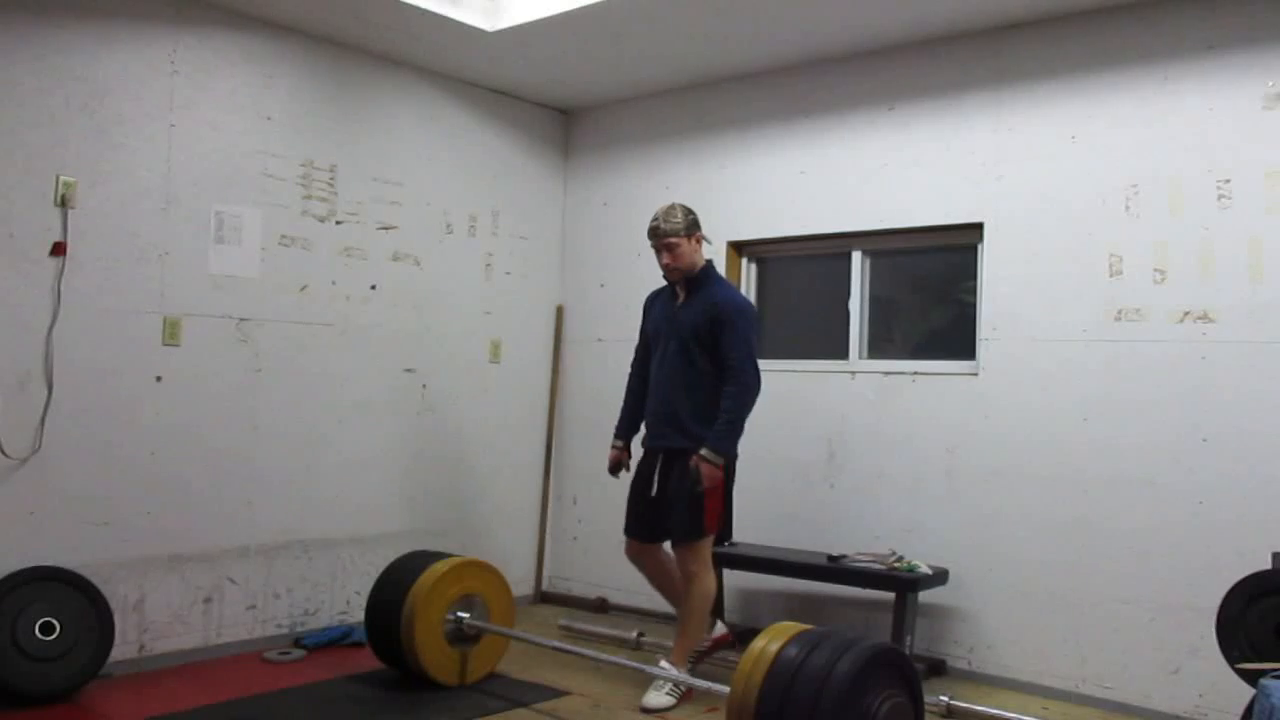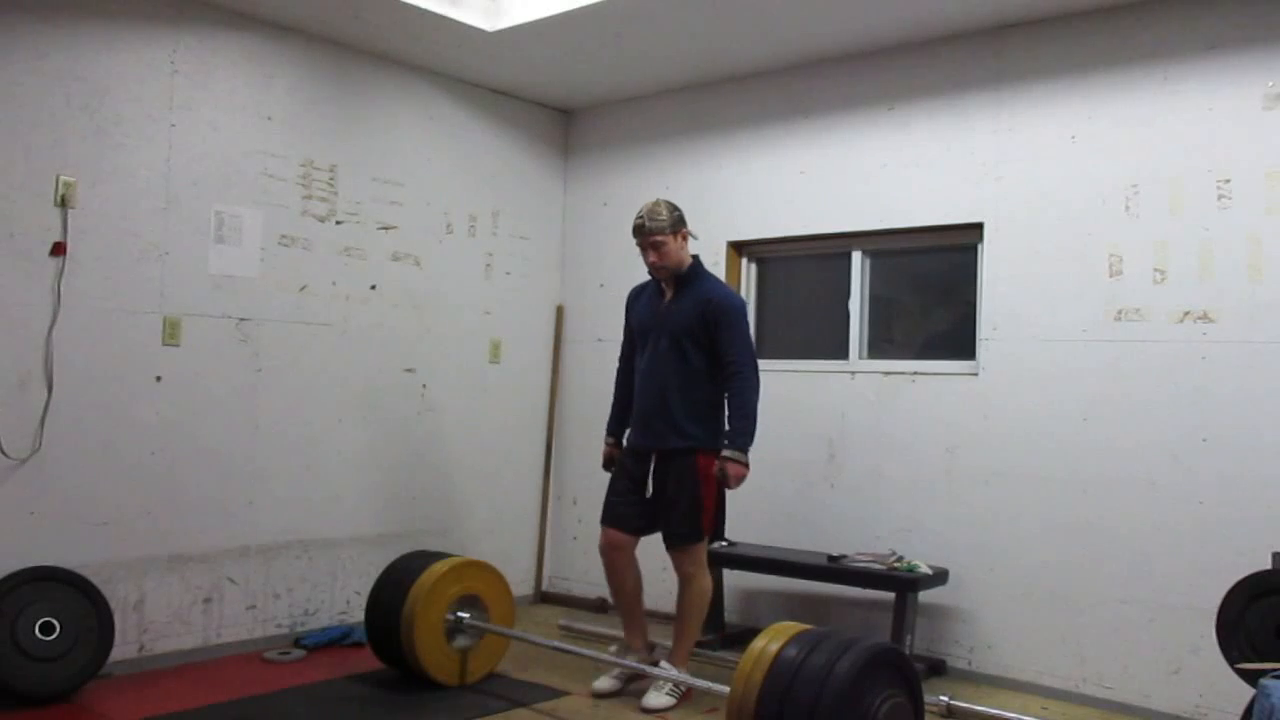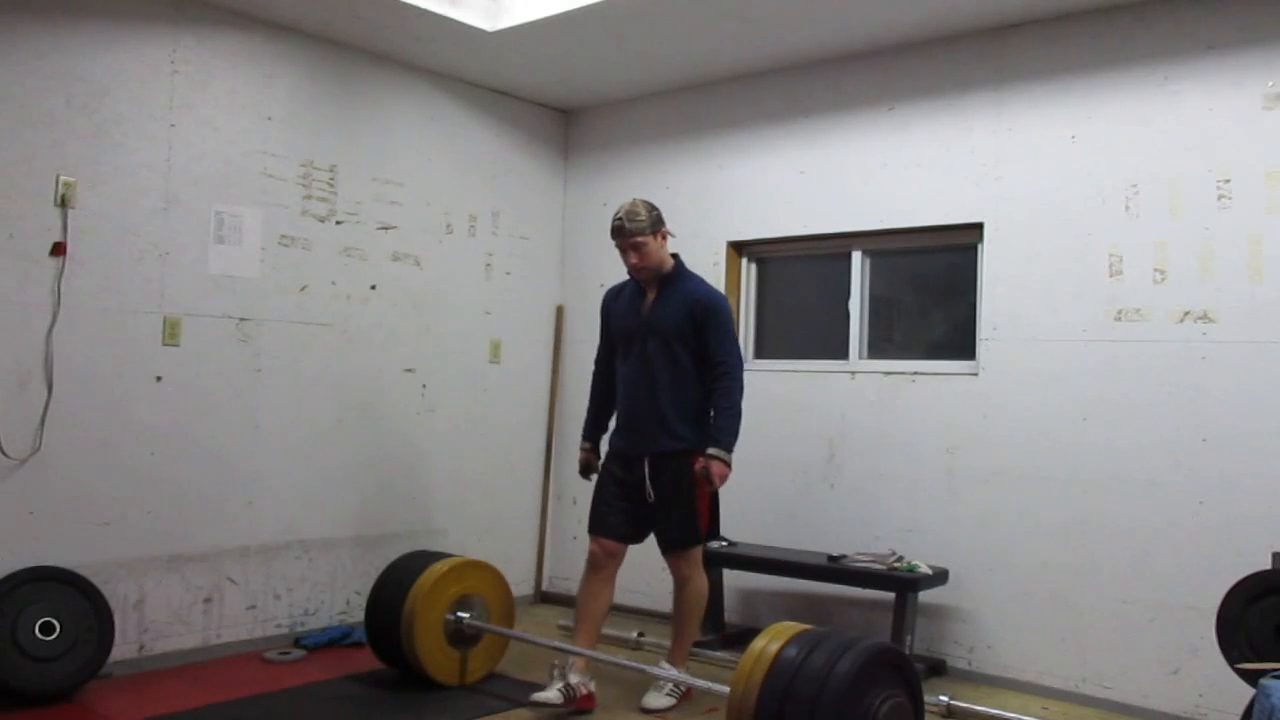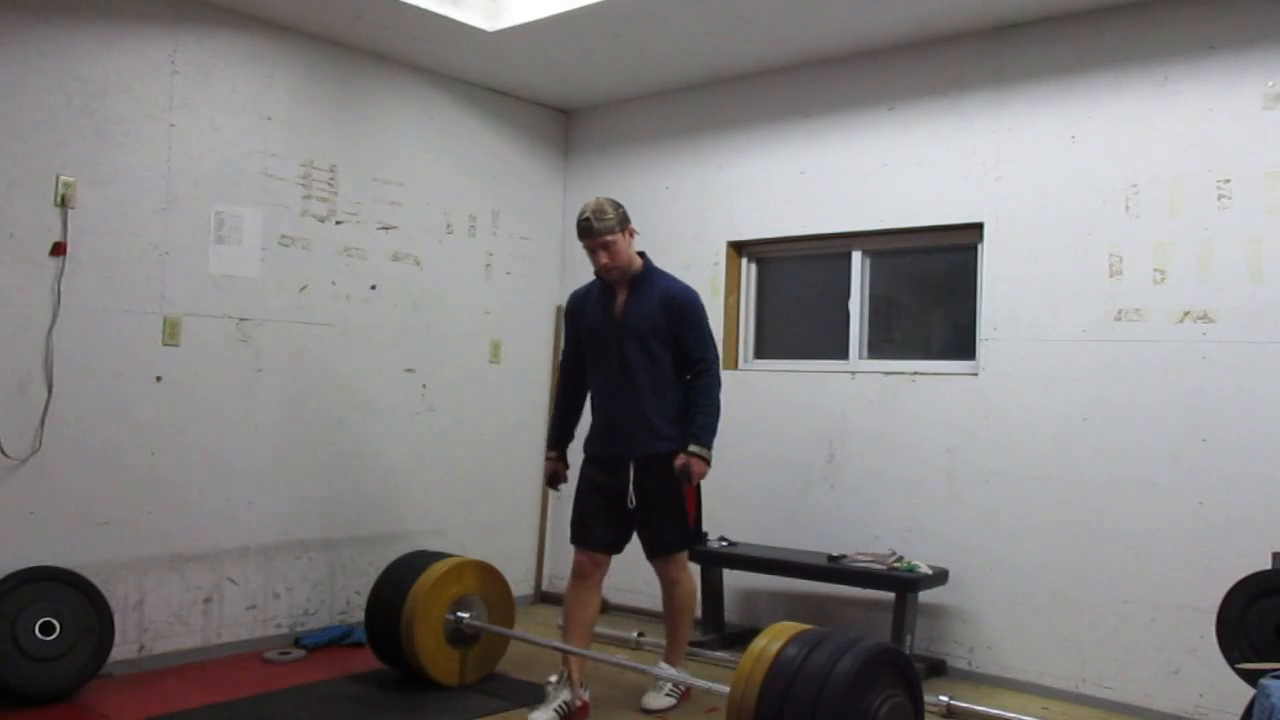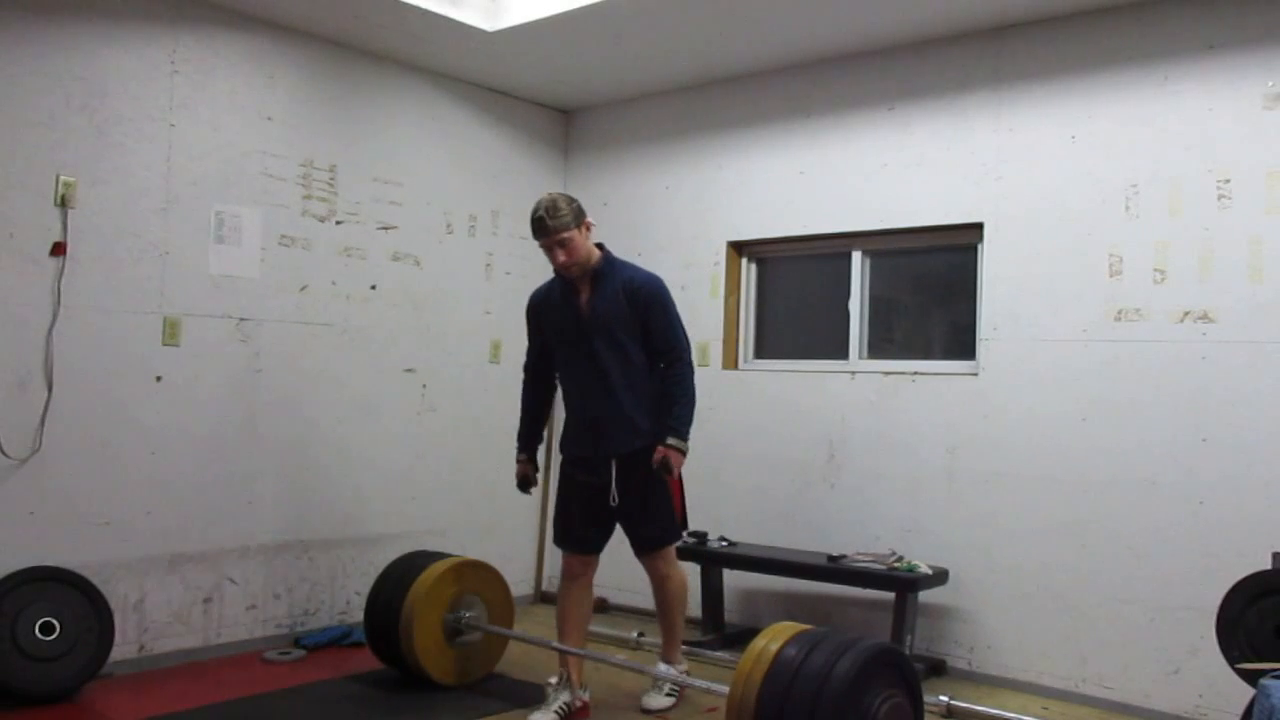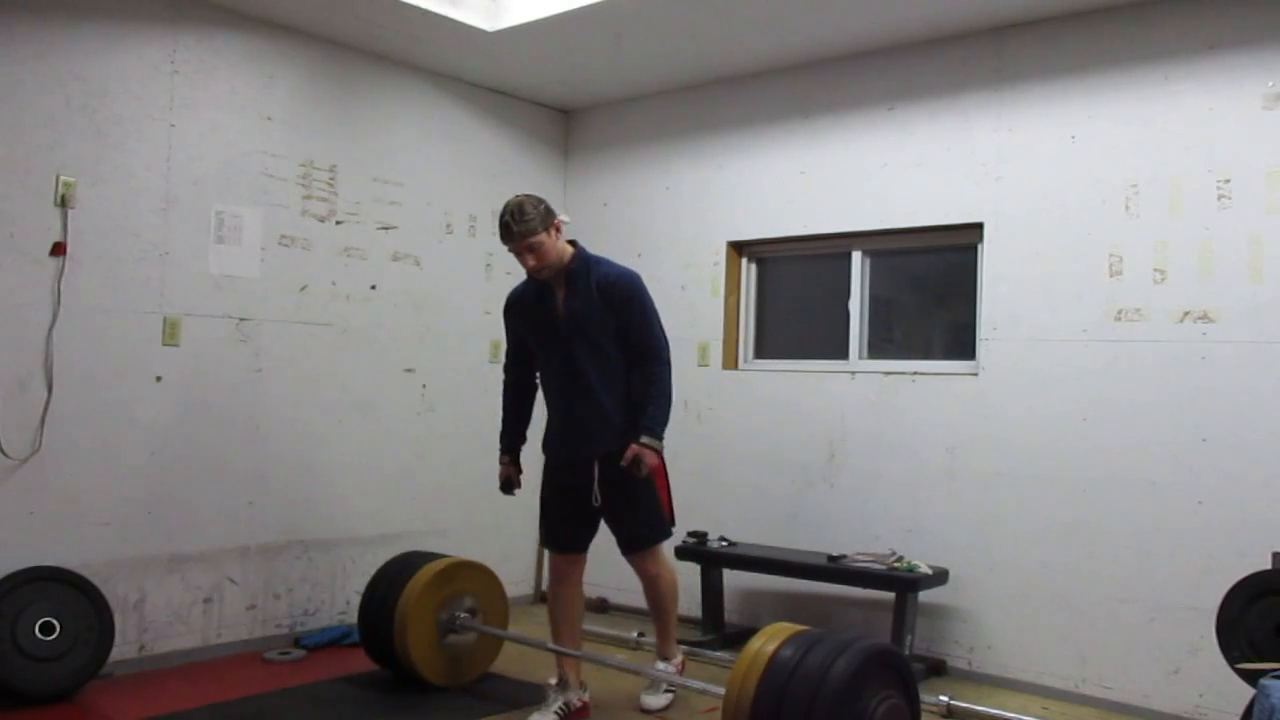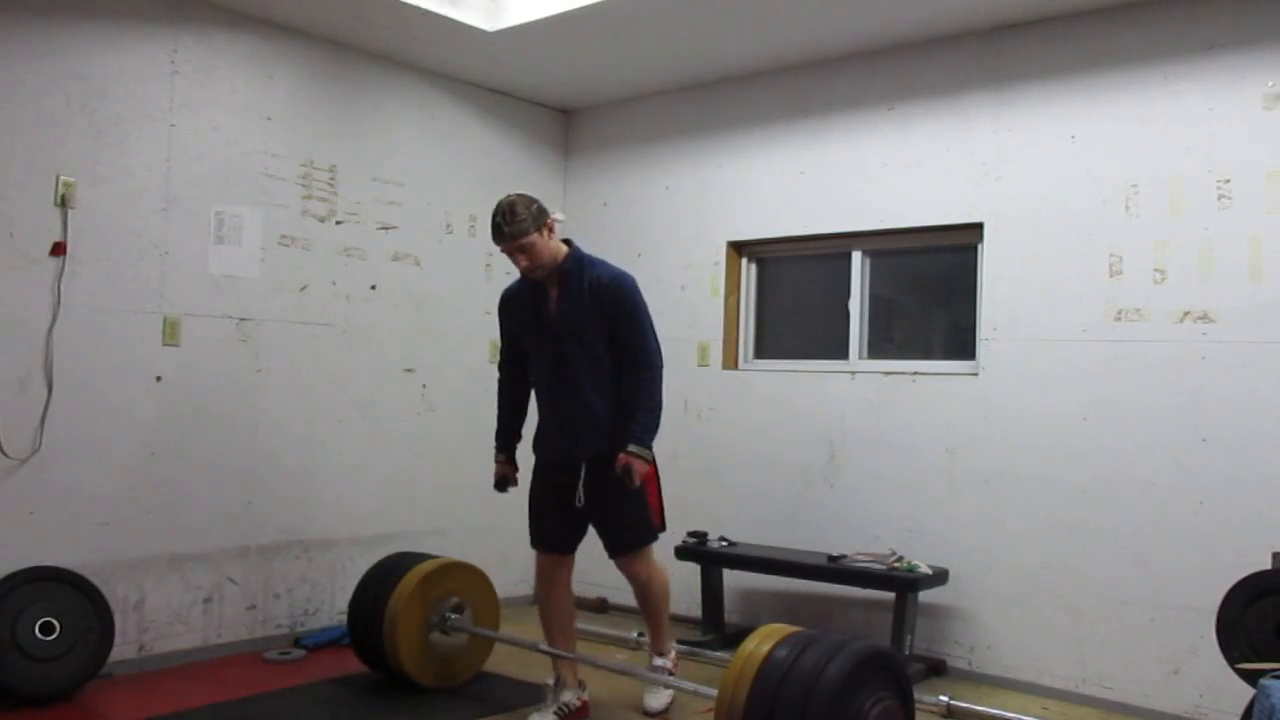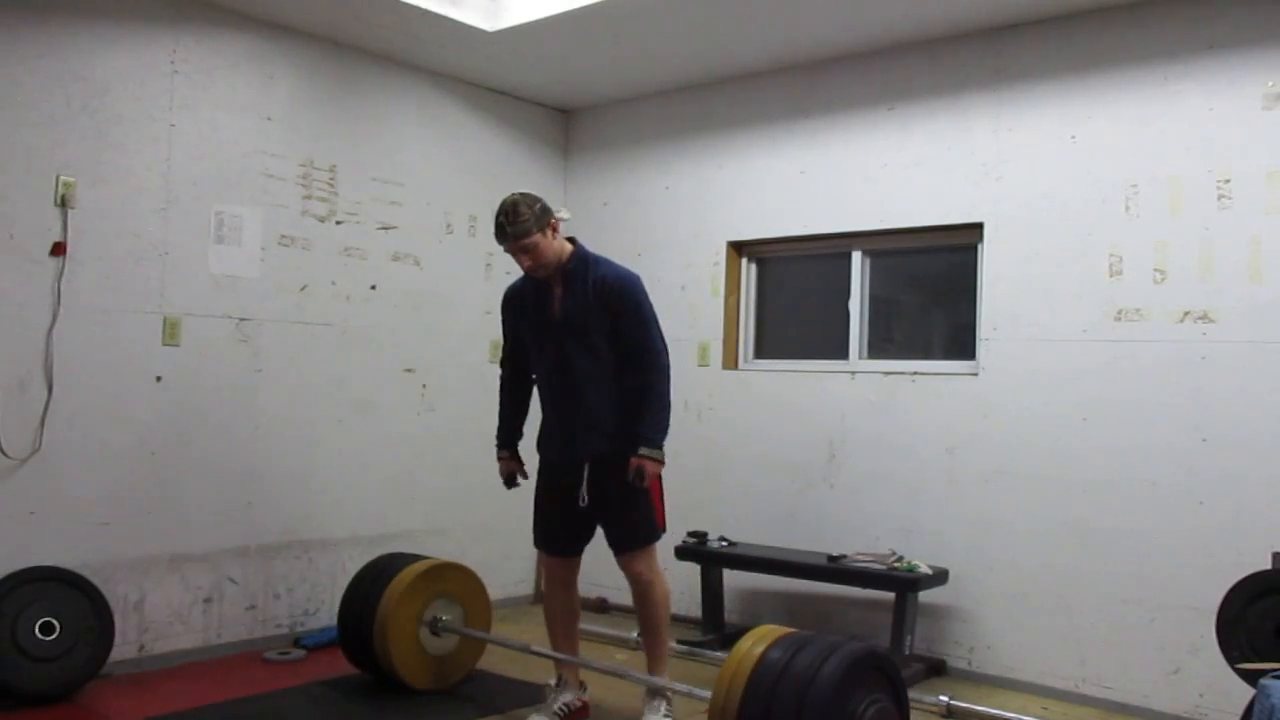
dt=0.2s
person 1, frame 1
left shoulder: (728, 303)
right shoulder: (656, 302)
left elbow: (743, 382)
left wrist: (714, 449)
right wrist: (624, 434)
left hip: (701, 454)
right hip: (659, 449)
left knee: (693, 557)
right knee: (640, 547)
left ankle: (677, 669)
right ankle: (707, 629)
person 1, frame 2
left shoulder: (718, 300)
right shoulder: (639, 298)
left elbow: (742, 378)
left wrist: (737, 448)
right wrist: (614, 433)
left hip: (693, 451)
right hip: (641, 447)
left knee: (689, 559)
right knee: (614, 543)
left ankle: (676, 668)
right ankle: (636, 650)
person 1, frame 3
left shoulder: (703, 300)
right shoulder: (616, 300)
left elbow: (727, 377)
left wrist: (719, 448)
right wrist: (590, 438)
left hip: (680, 455)
right hip: (625, 452)
left knee: (685, 563)
right knee: (601, 553)
left ankle: (676, 671)
right ankle: (576, 676)
person 1, frame 4
left shoulder: (676, 298)
right shoulder: (582, 302)
left elbow: (705, 374)
right elbow: (571, 378)
left wrist: (699, 446)
right wrist: (556, 446)
left hip: (662, 456)
right hip: (602, 457)
left knee: (672, 565)
right knee: (586, 564)
left ankle: (674, 672)
person 1, frame 5
left shoulder: (641, 288)
right shoulder: (544, 301)
left elbow: (677, 364)
right elbow: (539, 378)
left wrist: (675, 436)
right wrist: (526, 448)
left hip: (642, 451)
right hip: (581, 455)
left knee: (660, 559)
right knee: (574, 566)
left ankle: (672, 667)
person 1, frame 6
left shoulder: (617, 284)
right shoulder: (521, 302)
left elbow: (654, 362)
right elbow: (519, 379)
left wrist: (649, 436)
right wrist: (509, 450)
left hip: (625, 449)
right hip: (565, 454)
left knee: (648, 558)
right knee: (563, 566)
left ankle: (668, 661)
person 1, frame 7
left shoulder: (610, 285)
right shoulder: (515, 301)
left elbow: (646, 366)
right elbow: (513, 377)
left wrist: (639, 444)
right wrist: (504, 447)
left hip: (615, 451)
right hip: (555, 453)
left knee: (636, 561)
right knee: (551, 565)
left ankle: (663, 656)
person 1, frame 8
left shoulder: (616, 284)
right shoulder: (518, 298)
left elbow: (652, 366)
right elbow: (515, 374)
left wrist: (650, 446)
right wrist: (506, 443)
left hip: (620, 452)
right hip: (559, 453)
left knee: (639, 565)
right knee: (556, 567)
